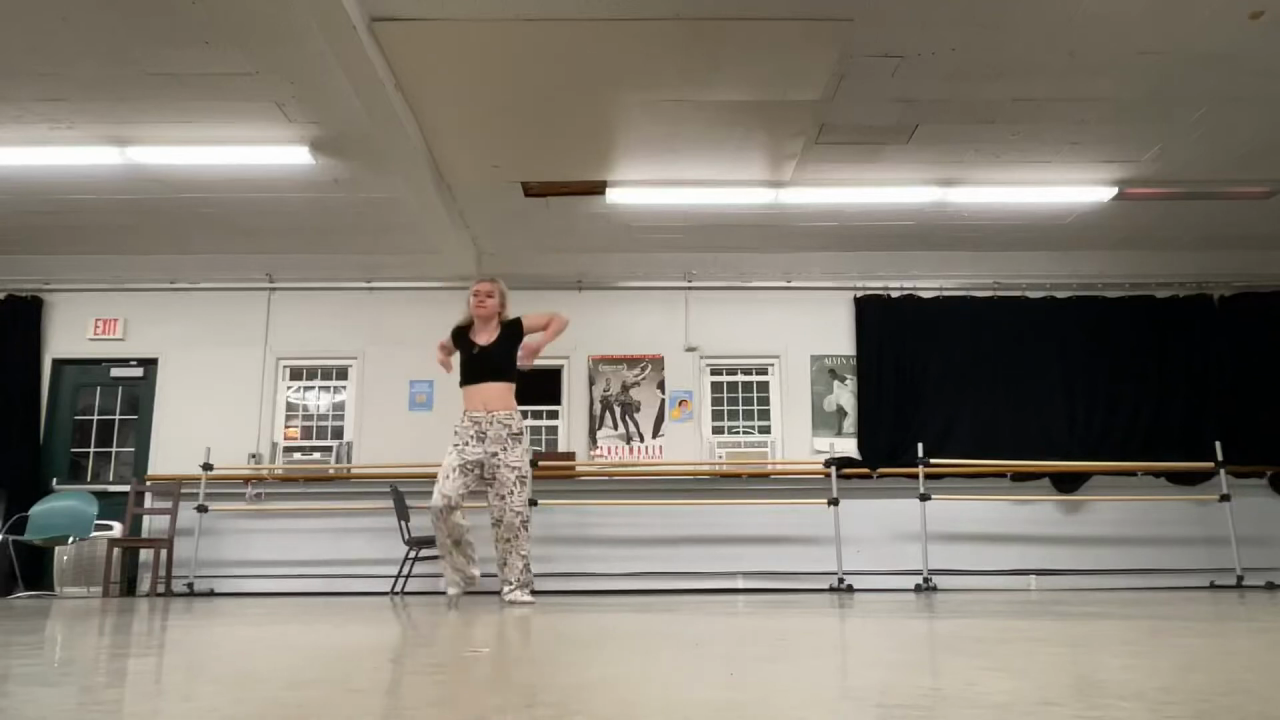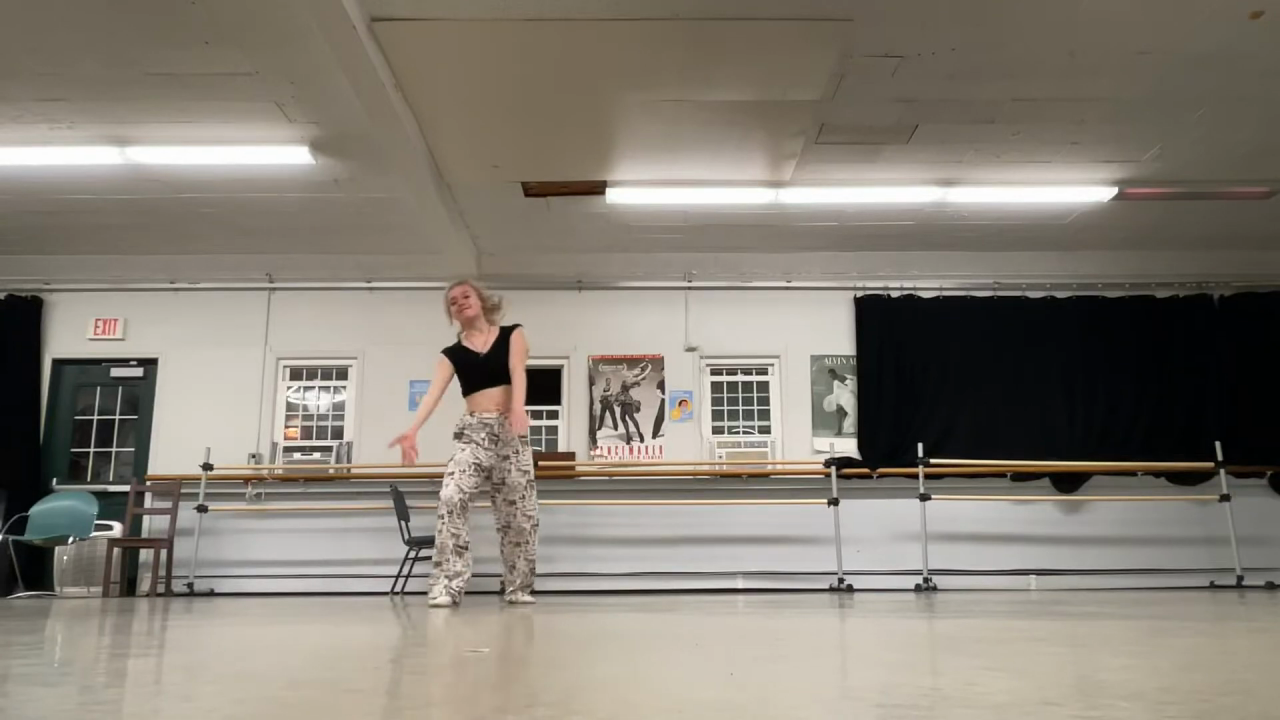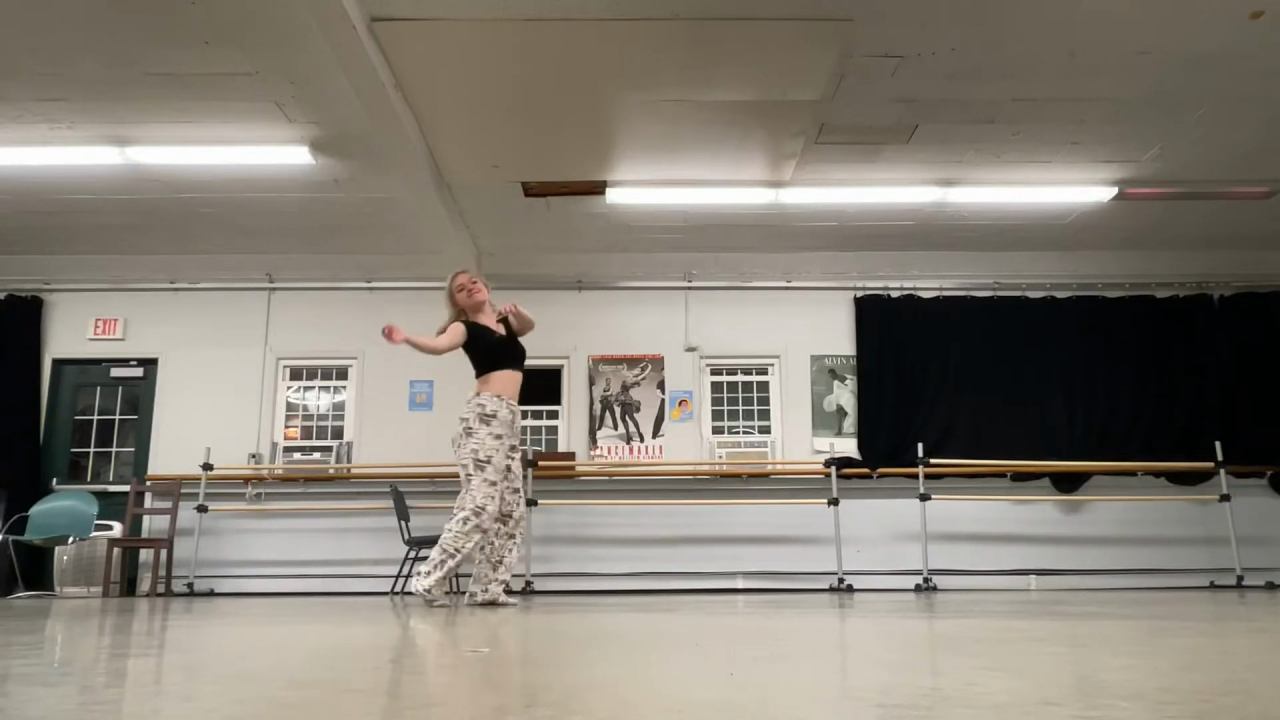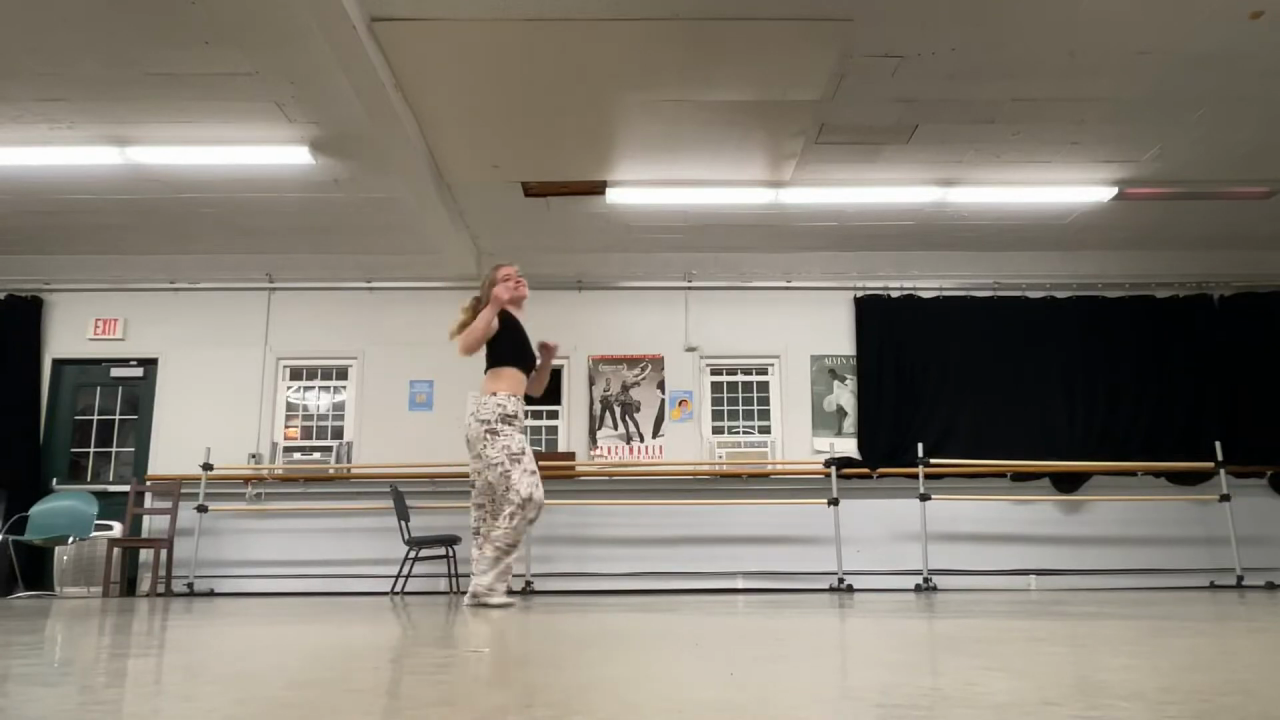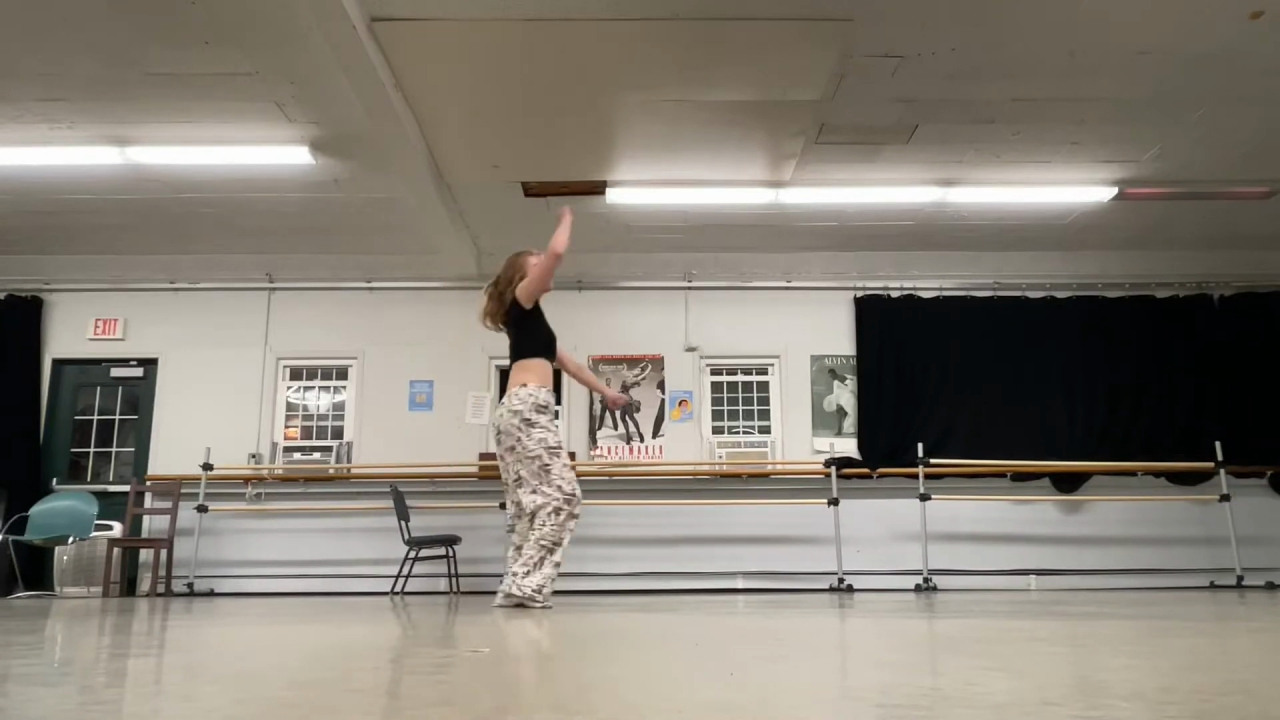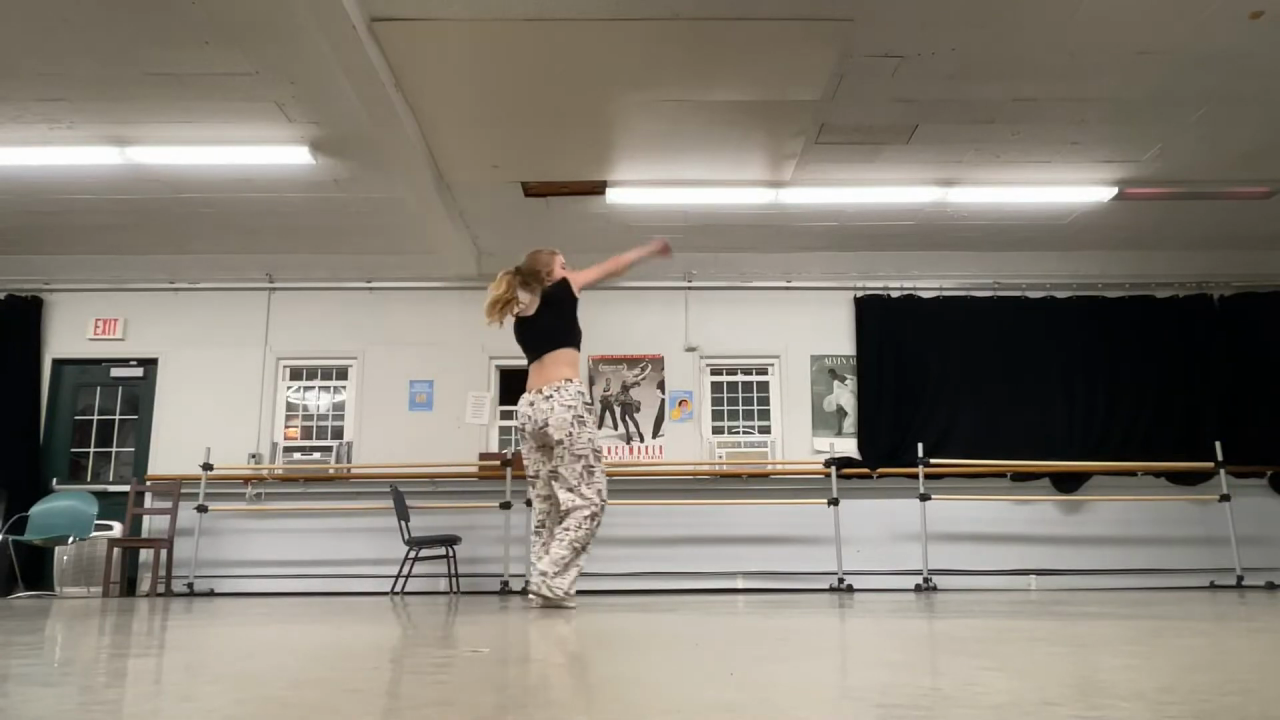
dt=0.3s
person 1, frame 1
left shoulder: (514, 329)
right shoulder: (461, 333)
left elbow: (560, 319)
right elbow: (444, 348)
left wrist: (538, 343)
right wrist: (443, 353)
left hip: (508, 429)
right hip: (469, 429)
left knee: (512, 511)
right knee: (442, 502)
left ankle: (517, 585)
right ankle: (462, 572)
person 1, frame 2
left shoulder: (513, 334)
right shoulder: (452, 354)
left elbow: (518, 375)
right elbow: (434, 393)
left wrist: (519, 411)
right wrist: (413, 430)
left hip: (512, 435)
right hip: (473, 434)
left knee: (521, 515)
right knee: (452, 500)
left ankle: (518, 587)
right ankle: (446, 587)
person 1, frame 3
left shoulder: (508, 323)
right shoulder: (464, 327)
left elbow: (527, 325)
right elbow: (438, 346)
left wrist: (513, 311)
right wrist: (406, 338)
left hip: (507, 421)
right hip: (485, 415)
left knee: (510, 509)
right knee: (481, 504)
left ankle: (489, 586)
right ankle: (430, 580)
person 1, frame 4
left shoulder: (517, 331)
right shoulder: (498, 315)
left elbow: (522, 383)
right elbow: (467, 346)
left wrist: (546, 360)
right wrist: (494, 303)
left hip: (506, 419)
right hip: (495, 417)
left knee: (491, 509)
right knee: (527, 495)
left ankle: (483, 589)
right ankle: (488, 584)
person 1, frame 5
left shoulder: (526, 317)
right shoulder: (521, 300)
left elbow: (564, 361)
right elbow: (555, 251)
left wrist: (605, 391)
right wrist: (565, 221)
left hip: (521, 411)
right hip: (528, 407)
left knee: (529, 504)
right knee: (561, 496)
left ankle: (518, 585)
right ankle: (527, 584)
person 1, frame 6
left shoulder: (519, 320)
right shoulder: (559, 293)
right elbow: (610, 267)
right wrist: (652, 248)
left hip: (531, 408)
right hip: (567, 401)
left knee: (549, 506)
right knee: (587, 498)
left ankle: (550, 586)
right ankle: (549, 578)
